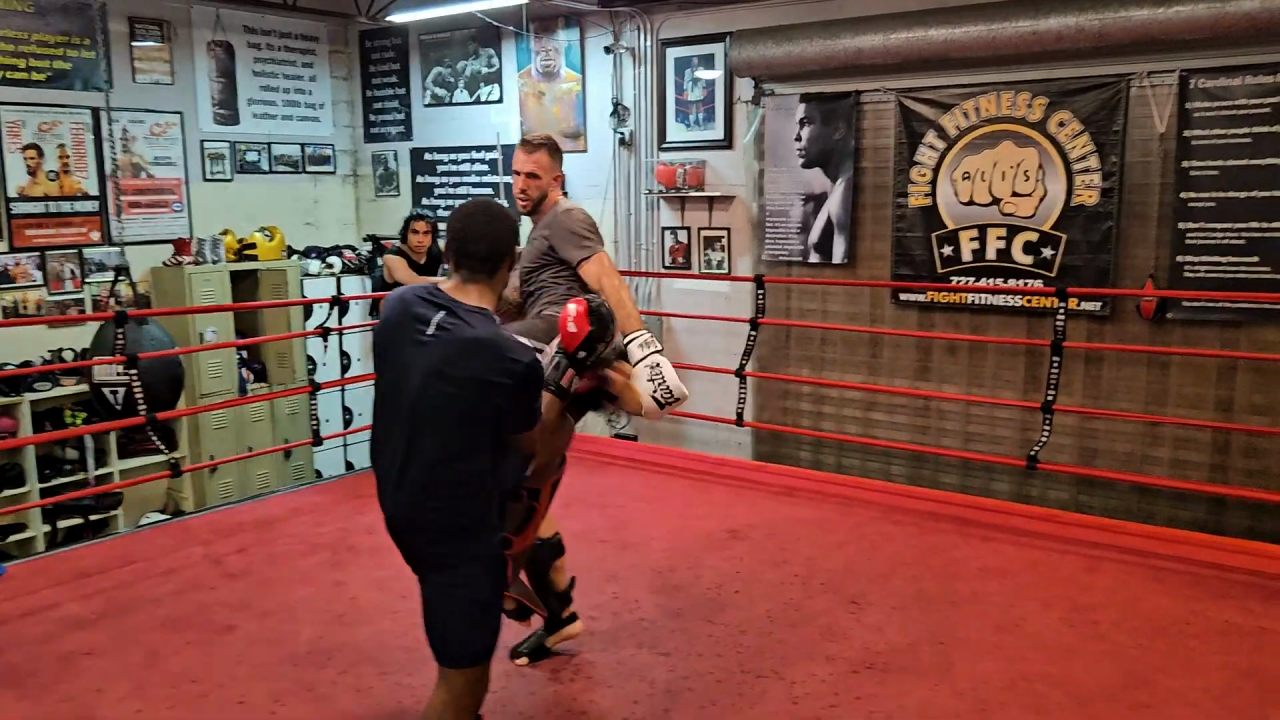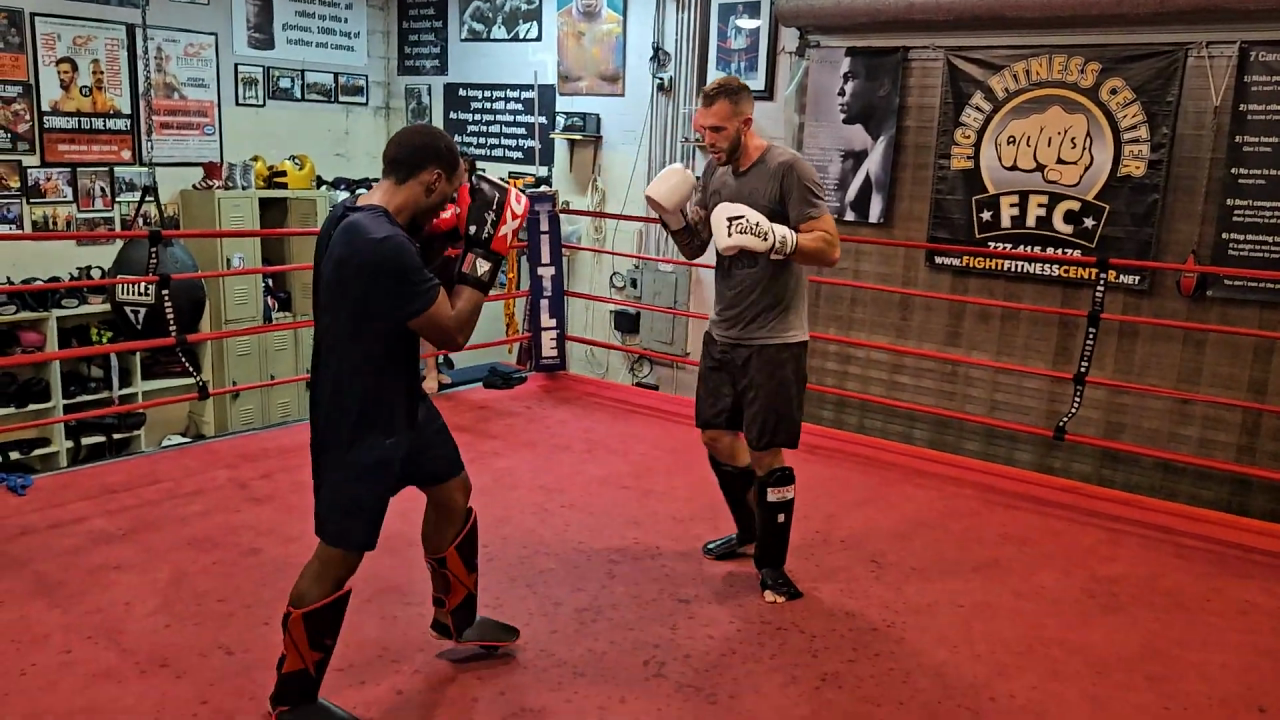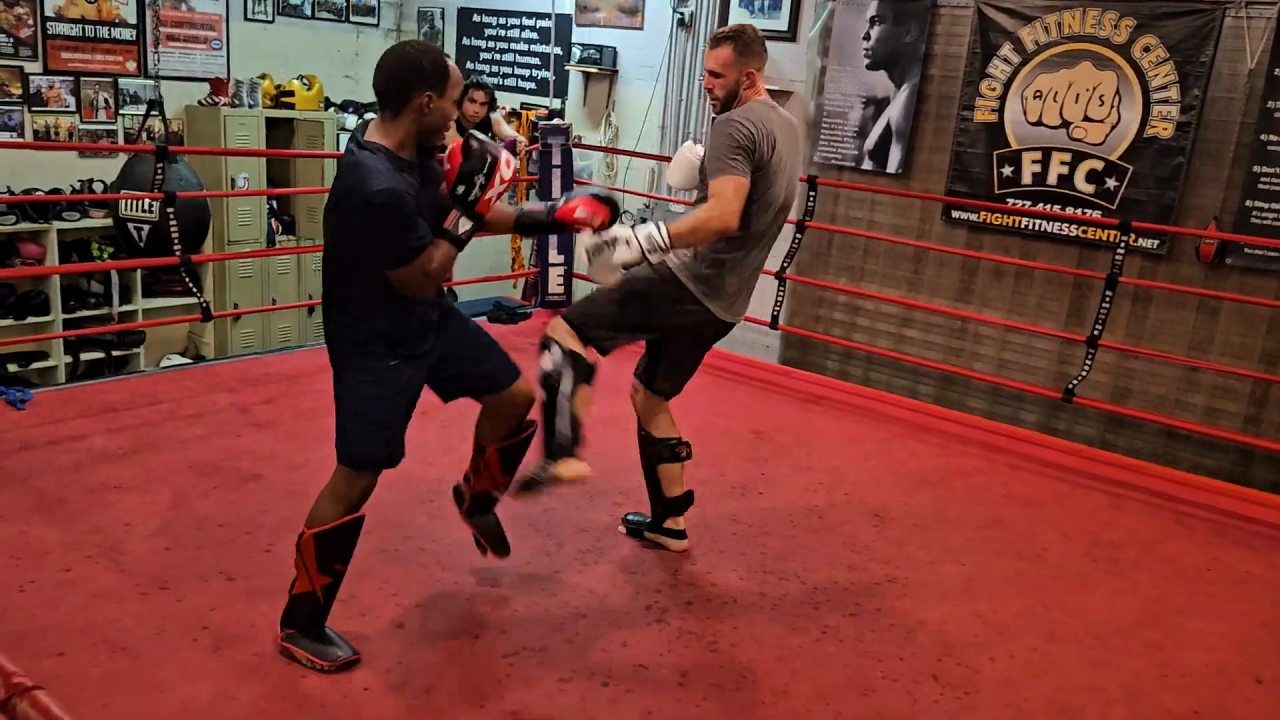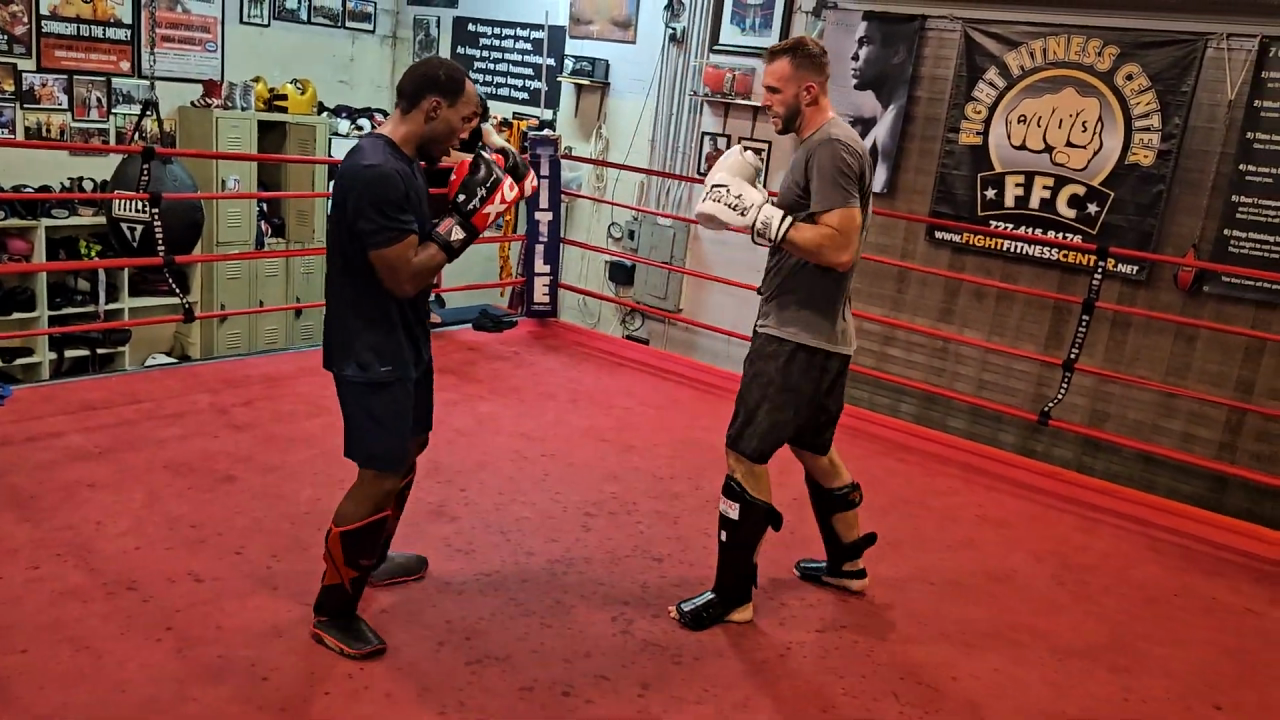
dt=1s
person 1, frame 1
left shoulder: (399, 305)
right shoulder: (505, 359)
right elbow: (529, 444)
right wrist: (566, 366)
left hip: (411, 484)
right hip: (451, 513)
left knee: (553, 418)
left ankle: (504, 562)
person 1, frame 2
left shoulder: (355, 216)
right shoulder: (382, 246)
right elbow: (454, 331)
left wrist: (436, 234)
right wrist: (486, 247)
left hip: (398, 402)
right hip: (360, 421)
left knee: (452, 490)
right knee: (341, 551)
left ankle: (457, 619)
person 1, frame 3
left shoulder: (407, 147)
right shoulder: (378, 190)
left elbow: (458, 203)
right elbow: (424, 280)
left wrist: (554, 215)
right wrist: (468, 209)
left hip: (427, 319)
right hip: (378, 344)
left knee: (516, 397)
right knee: (360, 476)
left ankle: (476, 498)
right ankle: (301, 624)
person 1, frame 4
left shoulder: (401, 160)
right shoulder: (375, 173)
left elbow: (417, 242)
right elbow: (405, 277)
left wrist: (471, 206)
right wrist: (465, 218)
left hip: (403, 339)
right hip: (373, 350)
left knee: (405, 454)
right knee: (384, 476)
left ankle: (371, 556)
right ankle: (333, 612)
person 2, frame 1
left shoulder: (568, 222)
right shoulder: (537, 233)
left elbow: (608, 285)
left wrist: (640, 348)
right wrist: (500, 298)
right ankle: (558, 616)
person 2, frame 2
left shoulder: (789, 169)
right shoulder: (715, 170)
left elbow: (829, 248)
right elbow: (694, 247)
left wrist: (769, 236)
right wrist: (673, 217)
left hip: (774, 340)
right hip: (723, 335)
left knee: (766, 452)
right knee: (717, 439)
left ankle: (772, 564)
right ankle: (748, 531)
person 2, frame 3
left shoulder: (737, 125)
right shoulder: (775, 130)
left elbow: (722, 216)
right elbow: (775, 208)
left wrist: (642, 240)
left hip: (694, 278)
right hip: (723, 298)
left knee: (567, 329)
right knee: (648, 395)
left ankle: (560, 450)
right ankle: (669, 520)
person 2, frame 4
left shoulder: (831, 148)
right shoulder: (820, 145)
left elbow: (842, 248)
left wrist: (758, 216)
right wrist: (753, 203)
left hip: (796, 335)
right hip: (821, 332)
left knee: (744, 456)
right knee: (815, 449)
left ankle: (732, 594)
right ankle: (846, 561)
